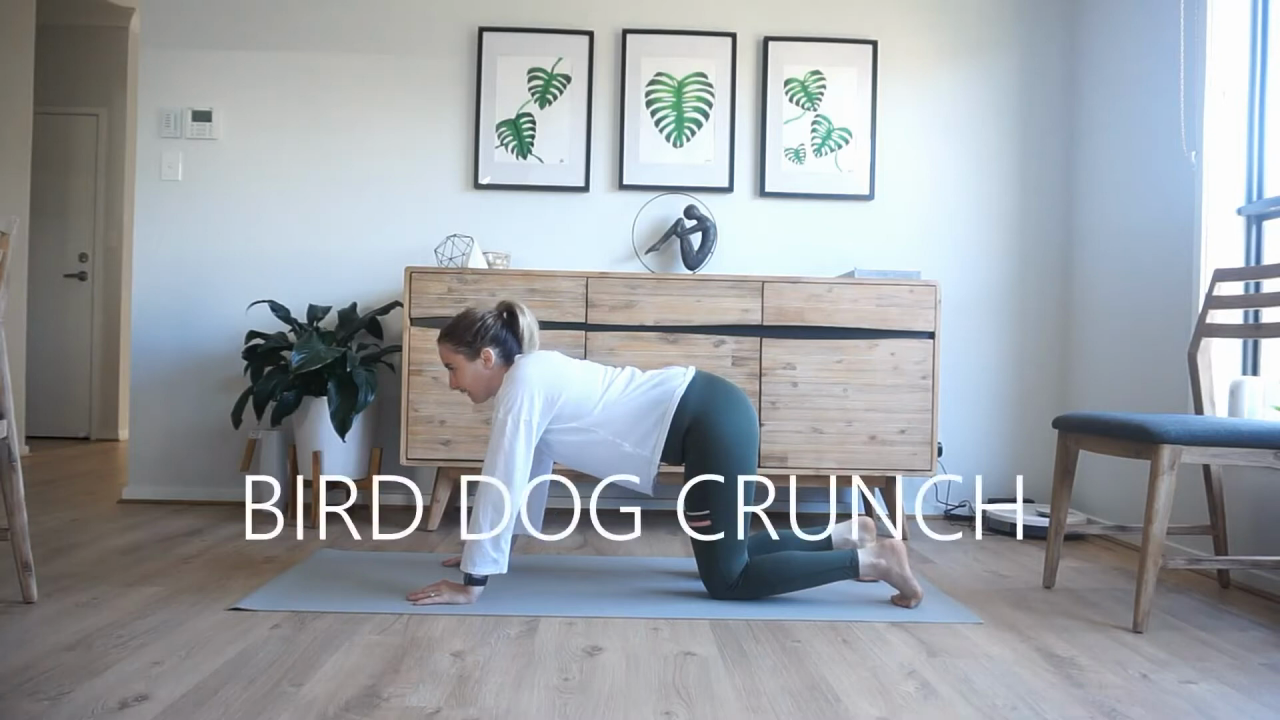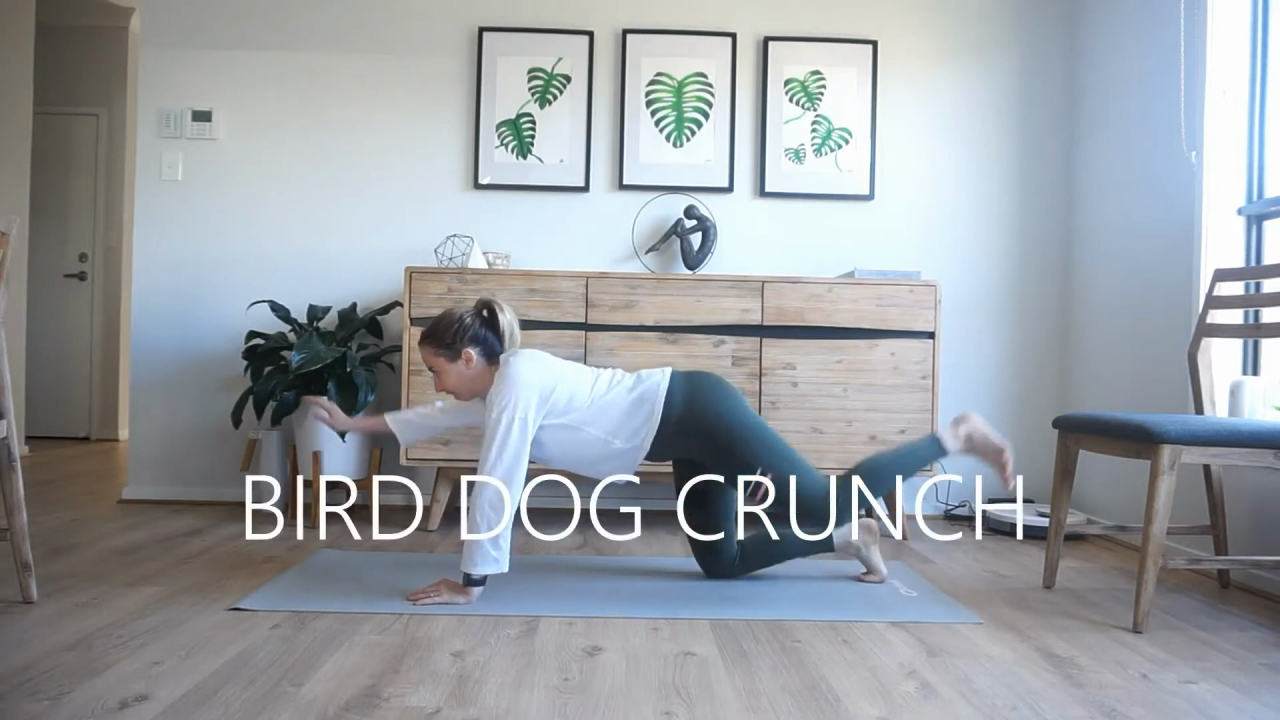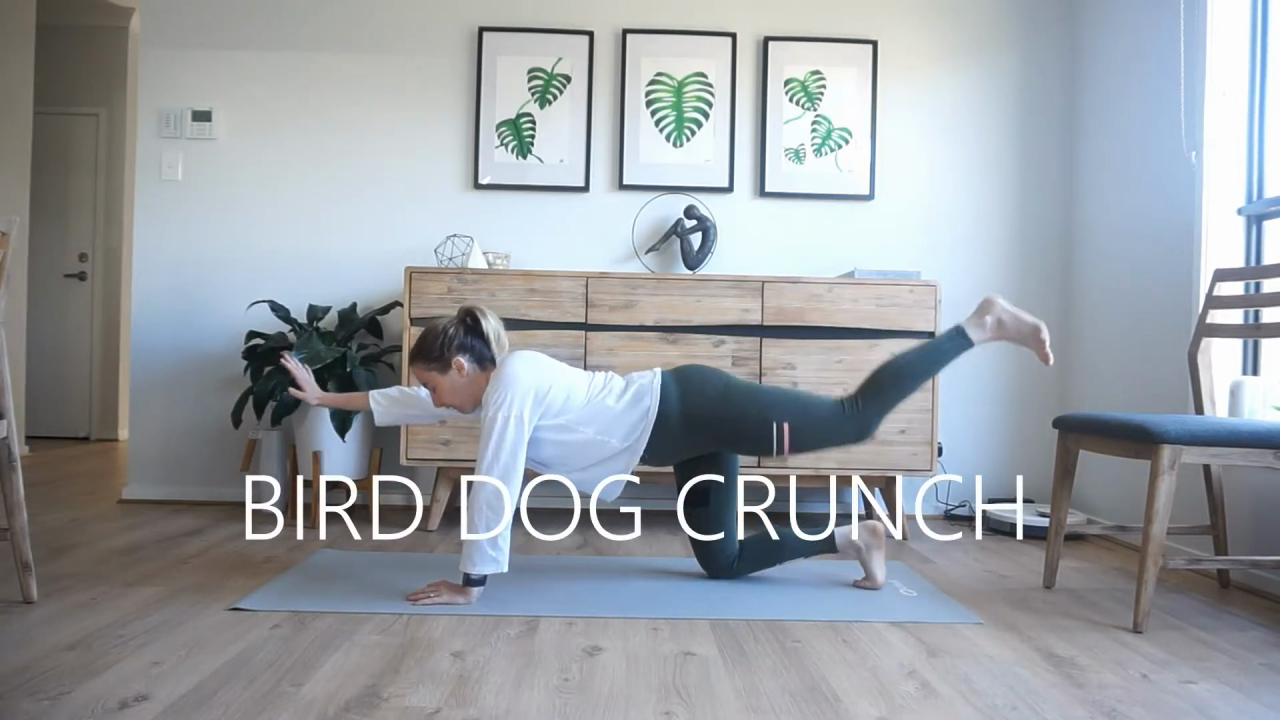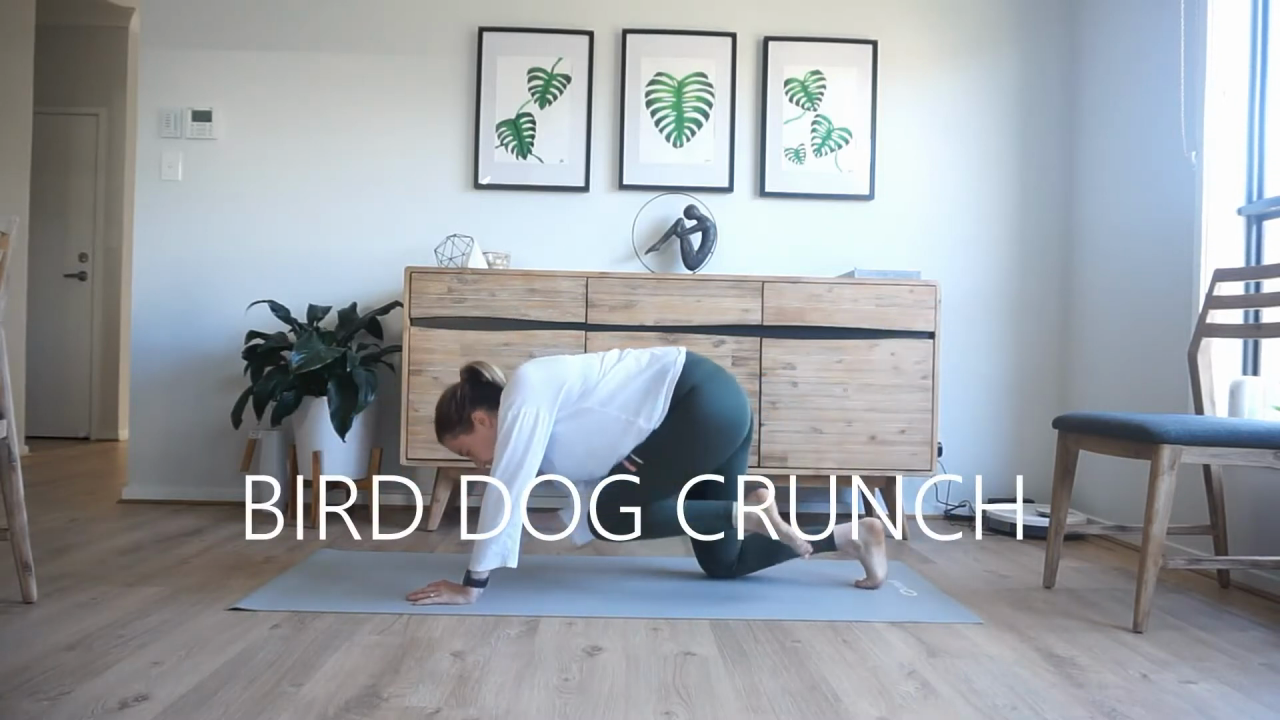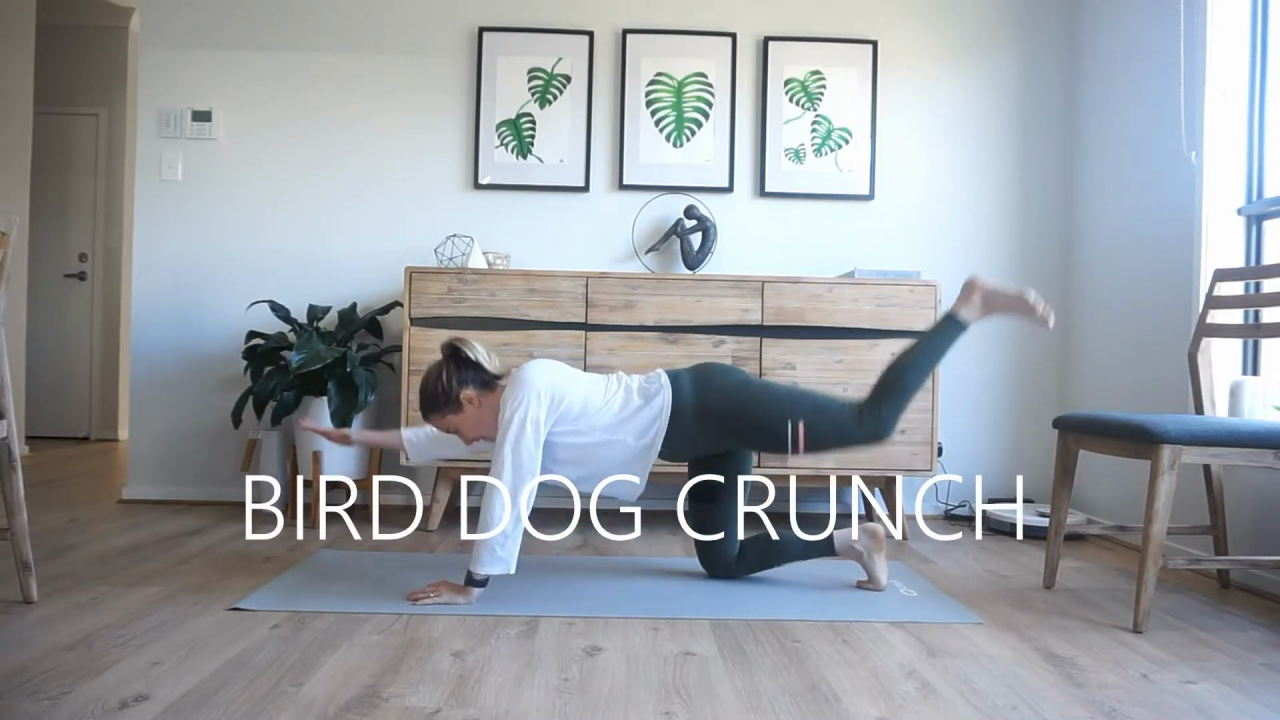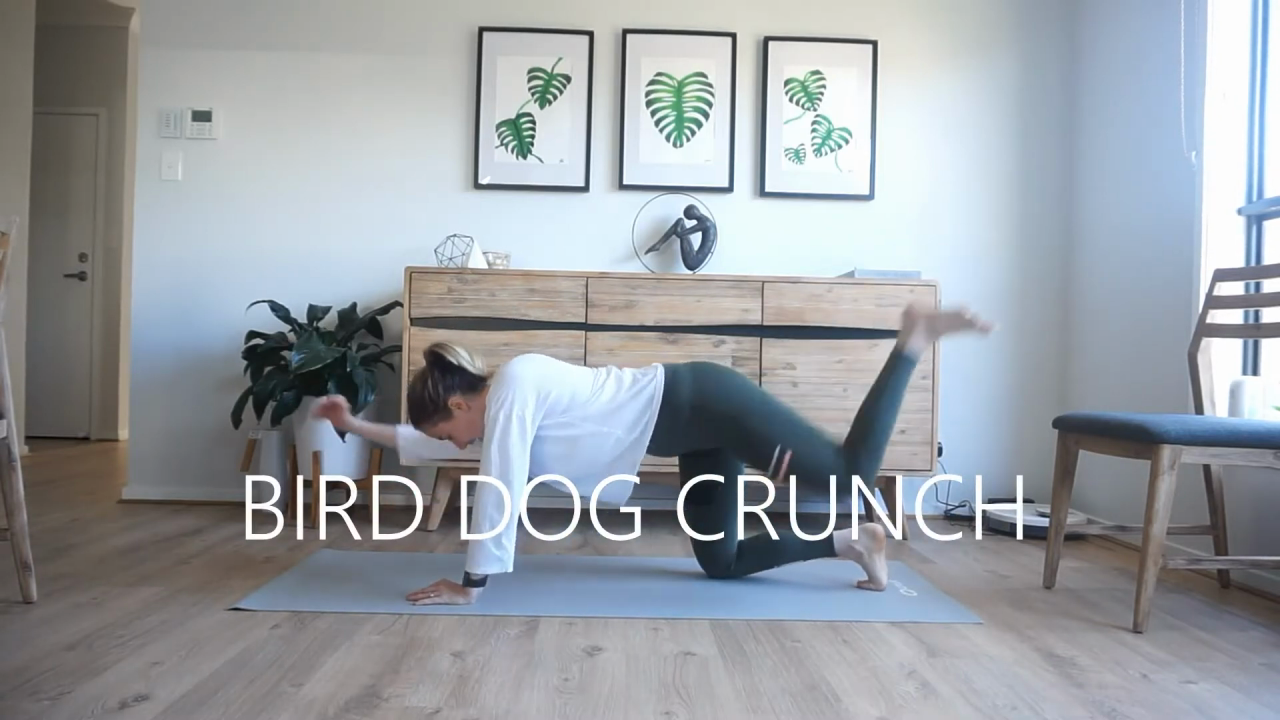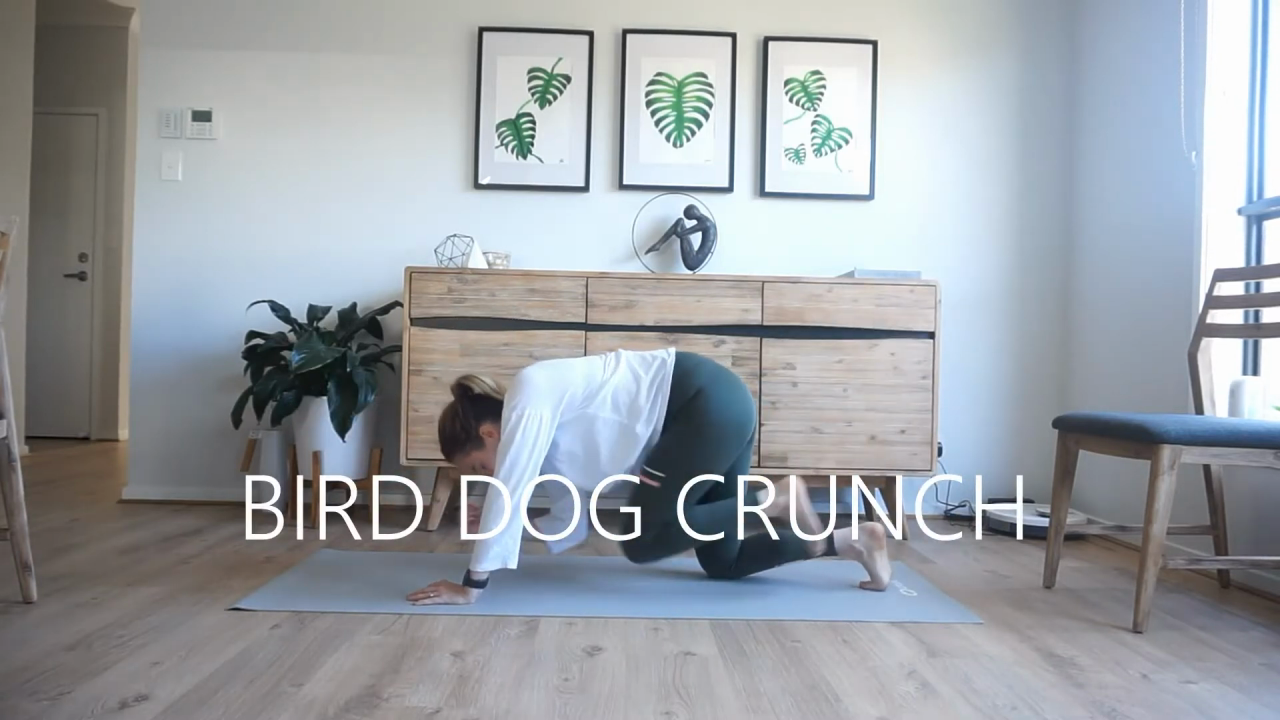
dt=0.7s
person 1, frame 1
left shoulder: (523, 382)
right shoulder: (535, 375)
left elbow: (500, 486)
right elbow: (527, 478)
left wrist: (471, 581)
right wrist: (484, 551)
left hip: (712, 416)
right hip: (706, 414)
left knee: (726, 579)
right knee: (722, 553)
left ankle: (871, 559)
right ankle: (846, 534)
person 1, frame 2
left shoulder: (514, 380)
right shoulder: (506, 379)
left elbow: (496, 486)
right elbow: (444, 416)
left wrist: (471, 581)
right wrist: (360, 423)
left hip: (696, 411)
right hip: (688, 424)
left knee: (820, 500)
right knee: (721, 561)
left ankle: (955, 436)
right ankle: (852, 537)
person 1, frame 3
left shoulder: (509, 384)
right shoulder: (496, 384)
left elbow: (493, 492)
right elbow: (411, 403)
left wrist: (469, 582)
right wrist: (329, 398)
left hip: (692, 409)
right hip: (688, 428)
left knee: (848, 420)
right knee: (723, 561)
left ankle: (979, 324)
right ankle: (852, 538)
person 1, frame 4
left shoulder: (524, 390)
right shoulder: (547, 437)
left elbow: (506, 492)
right elbow: (590, 516)
left wrist: (471, 585)
right wrist: (496, 517)
left hip: (703, 398)
right hip: (715, 406)
left knee: (616, 518)
right knee: (721, 562)
left ankle: (748, 513)
right ankle: (850, 536)
person 1, frame 5
left shoulder: (523, 394)
right shoulder: (499, 408)
left elbow: (509, 503)
right elbow: (435, 440)
left wrist: (471, 582)
right wrist: (355, 436)
left hip: (706, 410)
right hip: (704, 431)
left knee: (869, 421)
right knee: (722, 559)
left ankle: (972, 303)
right ankle: (853, 540)
person 1, frame 6
left shoulder: (511, 391)
right shoulder: (505, 398)
left elbow: (498, 499)
right elbow: (432, 441)
left wrist: (469, 583)
right wrist: (360, 427)
left hip: (697, 403)
right hip: (689, 423)
left knee: (851, 468)
right knee: (720, 561)
left ankle: (916, 335)
right ankle: (853, 540)
person 1, frame 7
left shoulder: (528, 398)
right shoulder: (544, 429)
left elbow: (507, 497)
right elbow: (566, 527)
left wrist: (470, 584)
right wrist: (493, 525)
left hip: (706, 396)
right hip: (710, 404)
left knee: (643, 543)
right knee: (722, 561)
left ankle: (775, 500)
right ankle: (854, 538)
